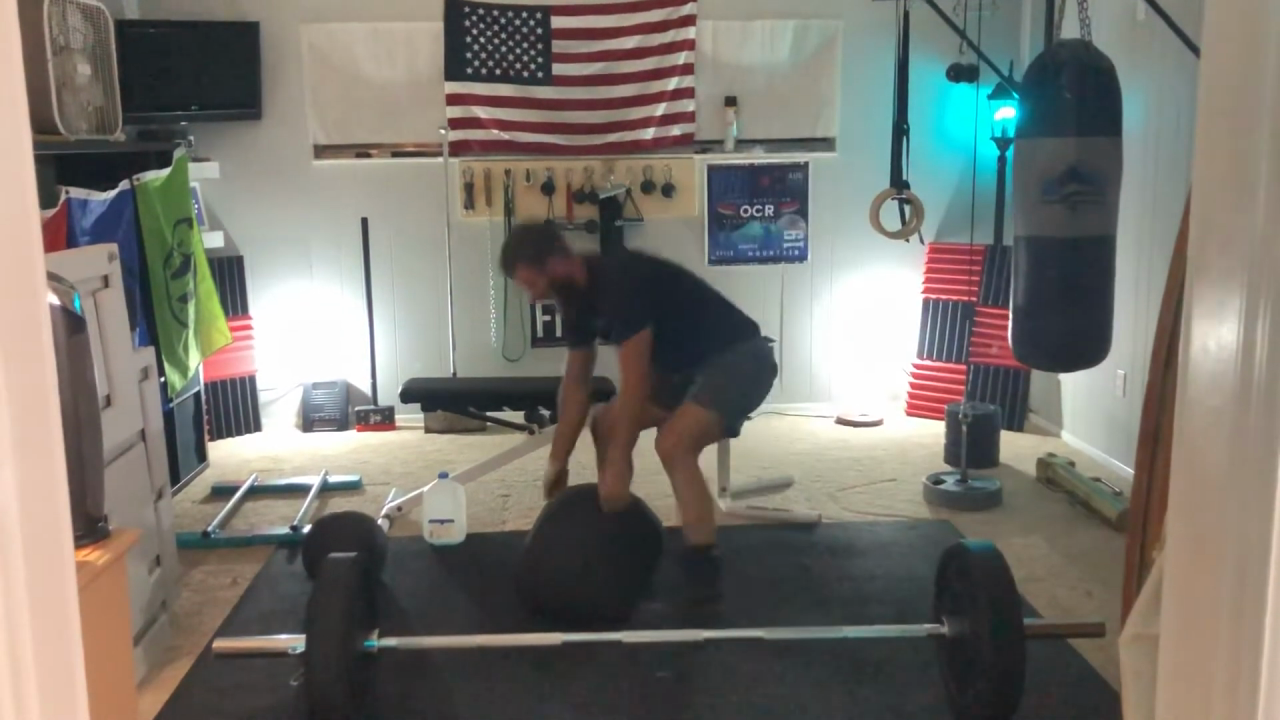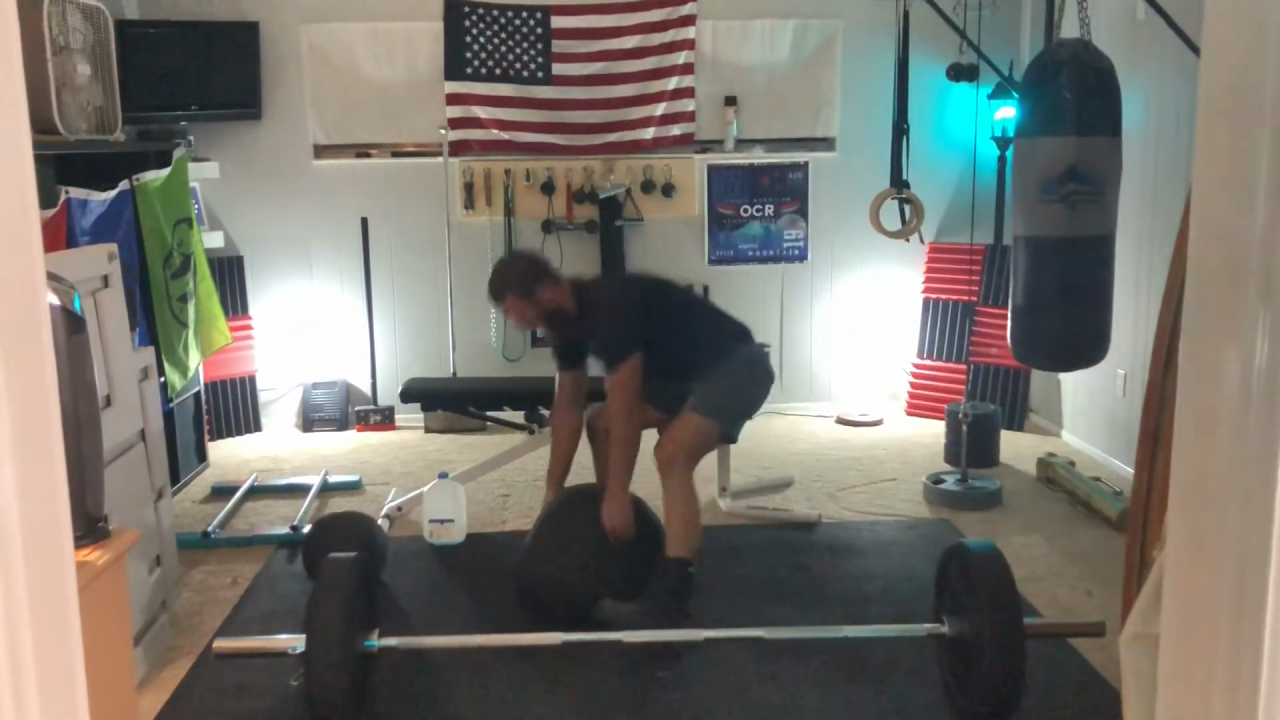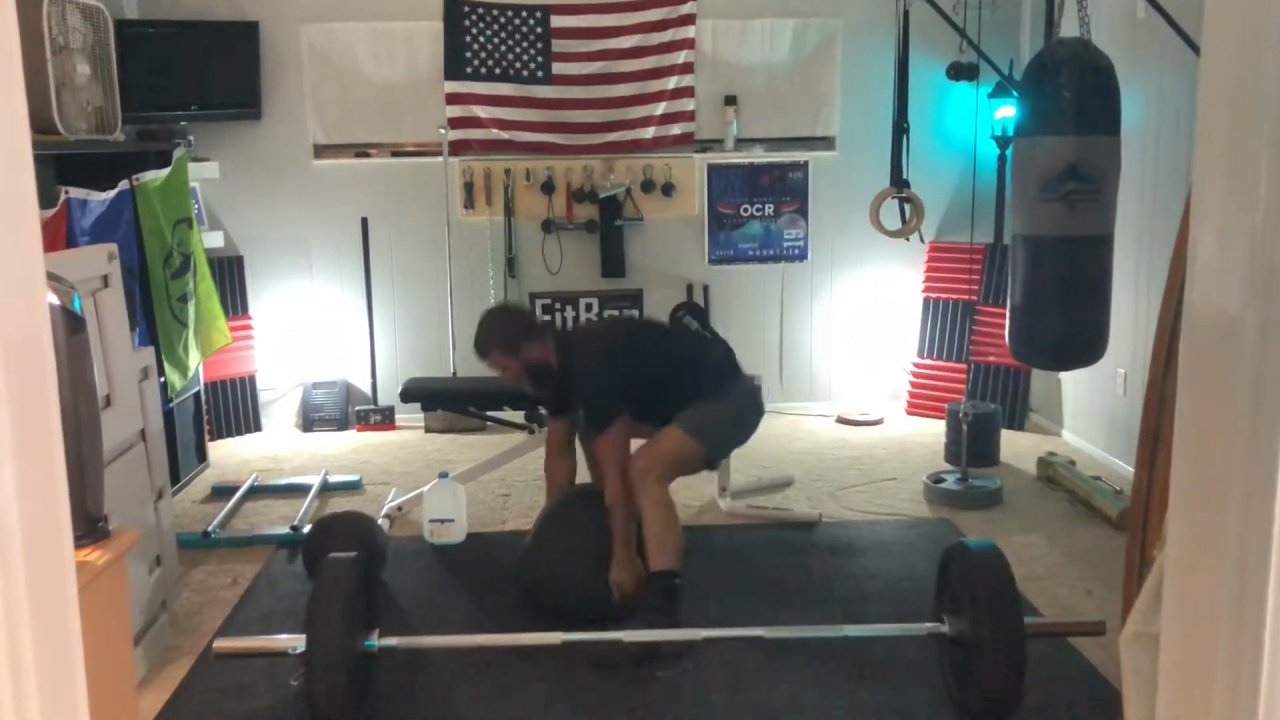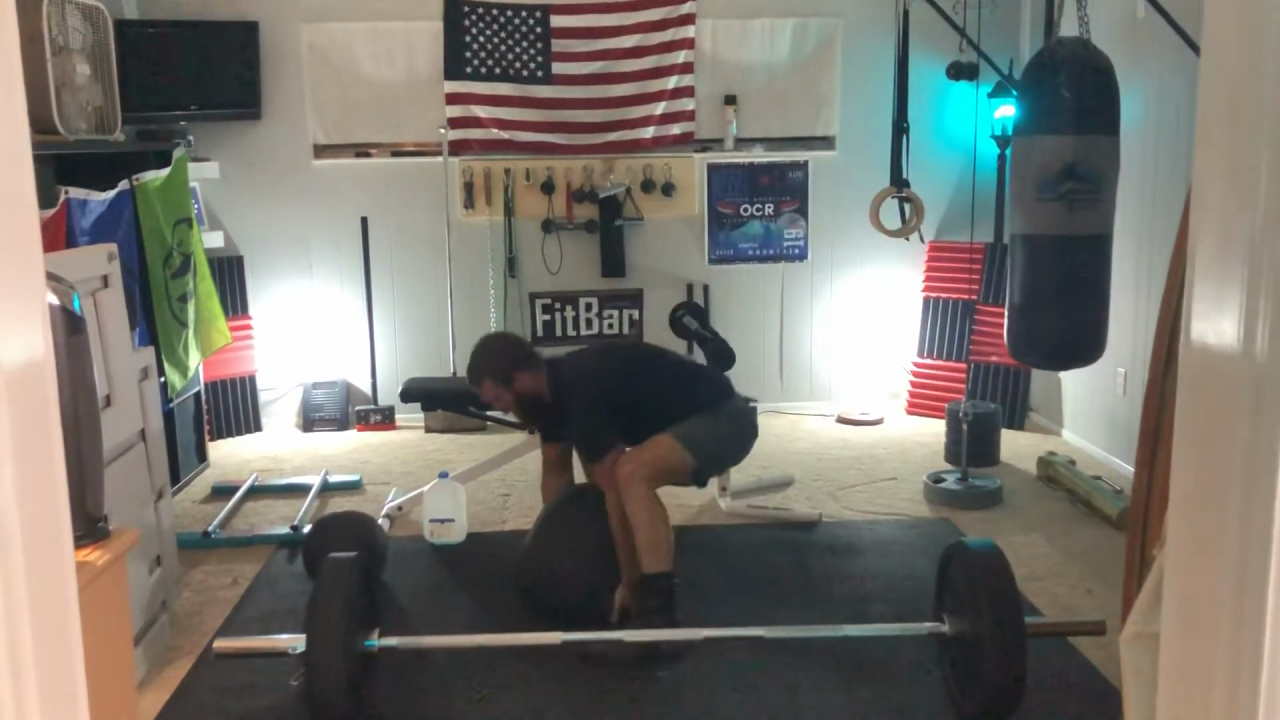
dt=0.1s
person 1, frame 1
left shoulder: (622, 282)
right shoulder: (579, 295)
left elbow: (635, 380)
right elbow: (576, 382)
left wrist: (618, 464)
right wrist: (558, 461)
left hip: (741, 356)
right hip: (689, 363)
left knee: (673, 442)
right knee: (606, 423)
left ankle: (702, 576)
person 1, frame 2
left shoulder: (611, 309)
right shoulder: (568, 319)
left elbow: (624, 409)
right elbow: (568, 405)
left wrist: (617, 492)
right wrist: (554, 486)
left hip: (735, 366)
left knee: (672, 456)
right knee: (600, 422)
left ankle: (670, 599)
right ankle: (608, 539)
person 1, frame 3
left shoulder: (593, 365)
right shoulder: (557, 363)
left elbow: (615, 466)
right elbow: (559, 452)
left wrist: (623, 559)
left hip: (730, 398)
left knee: (647, 471)
right knee: (593, 433)
left ankle: (659, 615)
person 1, frame 4
left shoulder: (584, 392)
right shoulder: (553, 387)
left elbow: (615, 492)
right elbow: (555, 472)
left wrist: (628, 580)
left hip: (723, 419)
left knee: (633, 474)
right knee: (590, 445)
left ankle: (657, 615)
